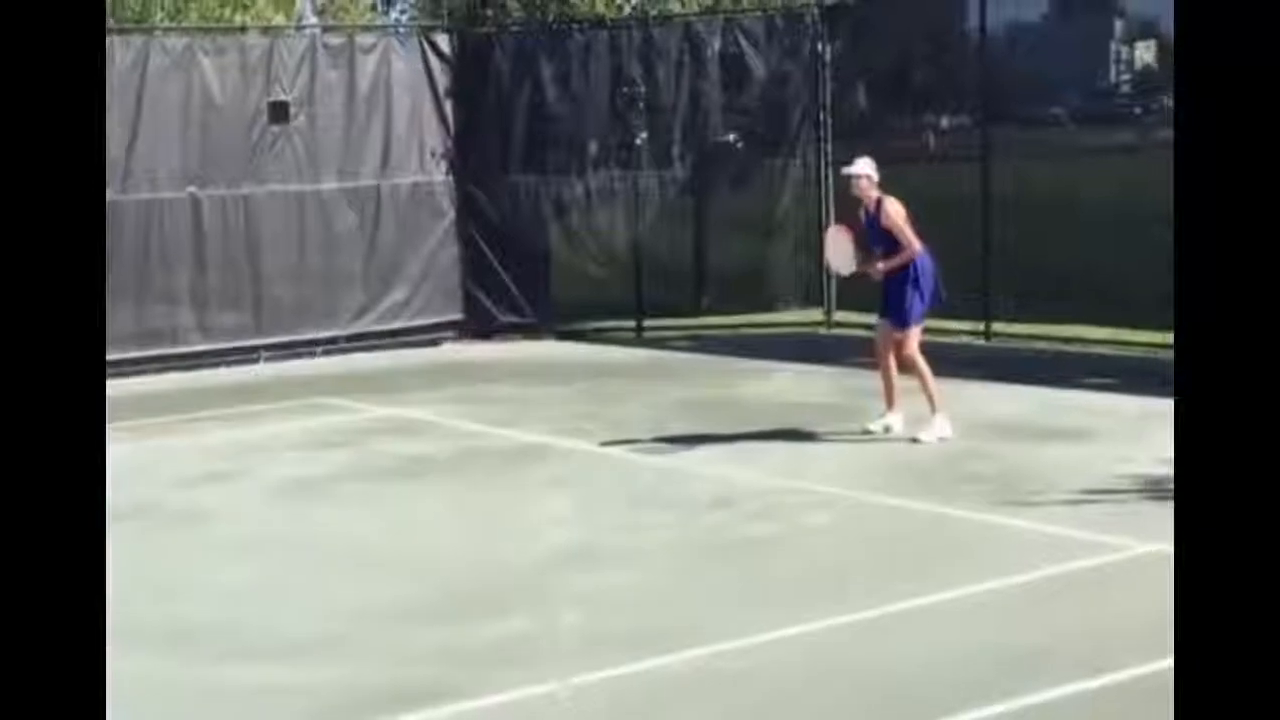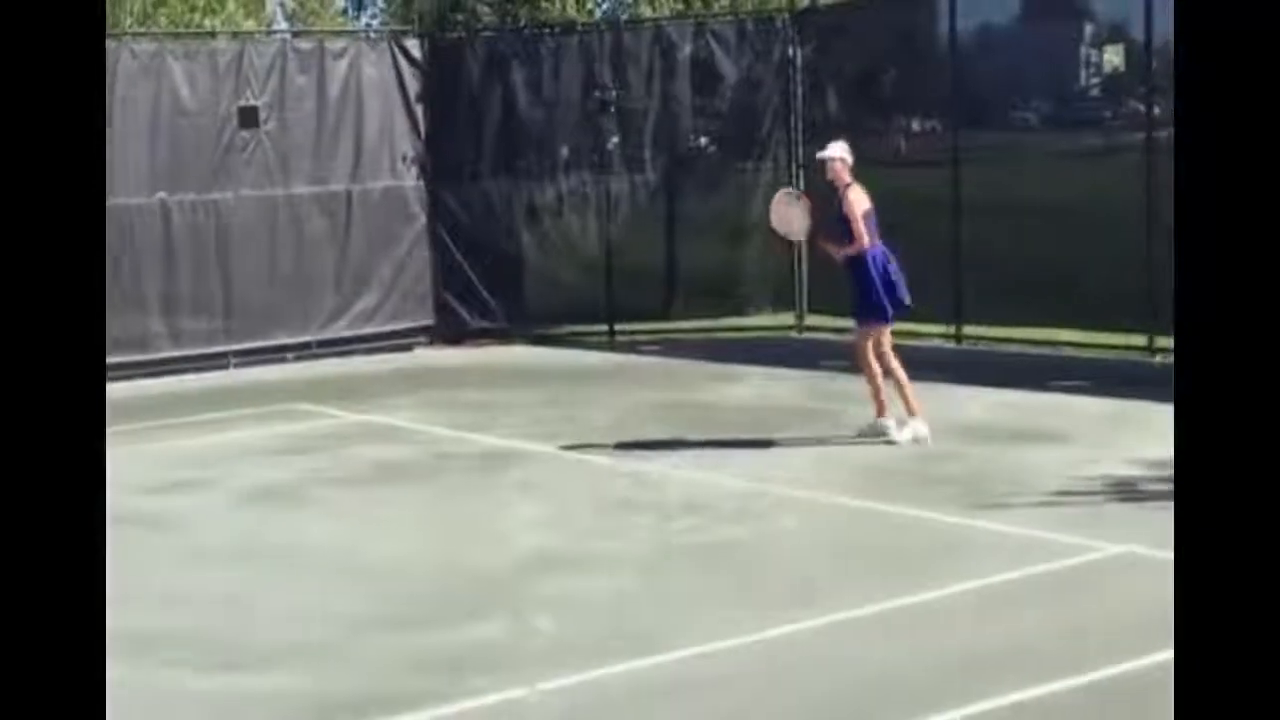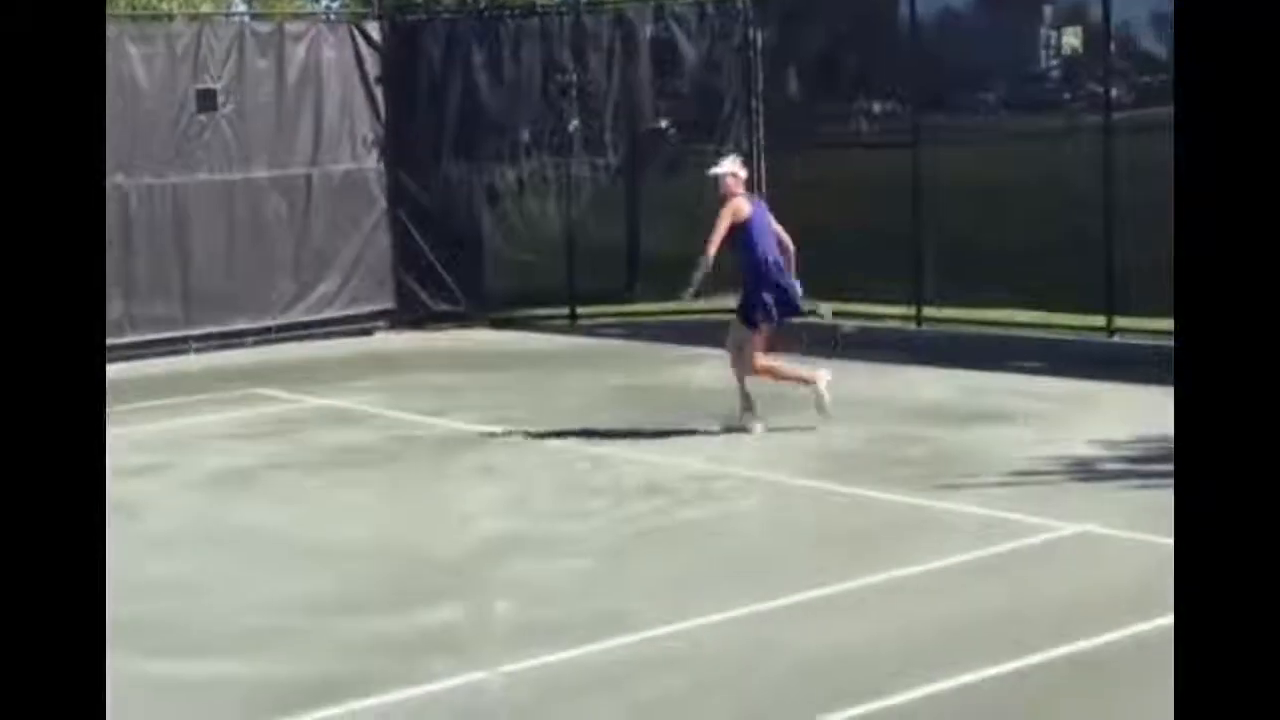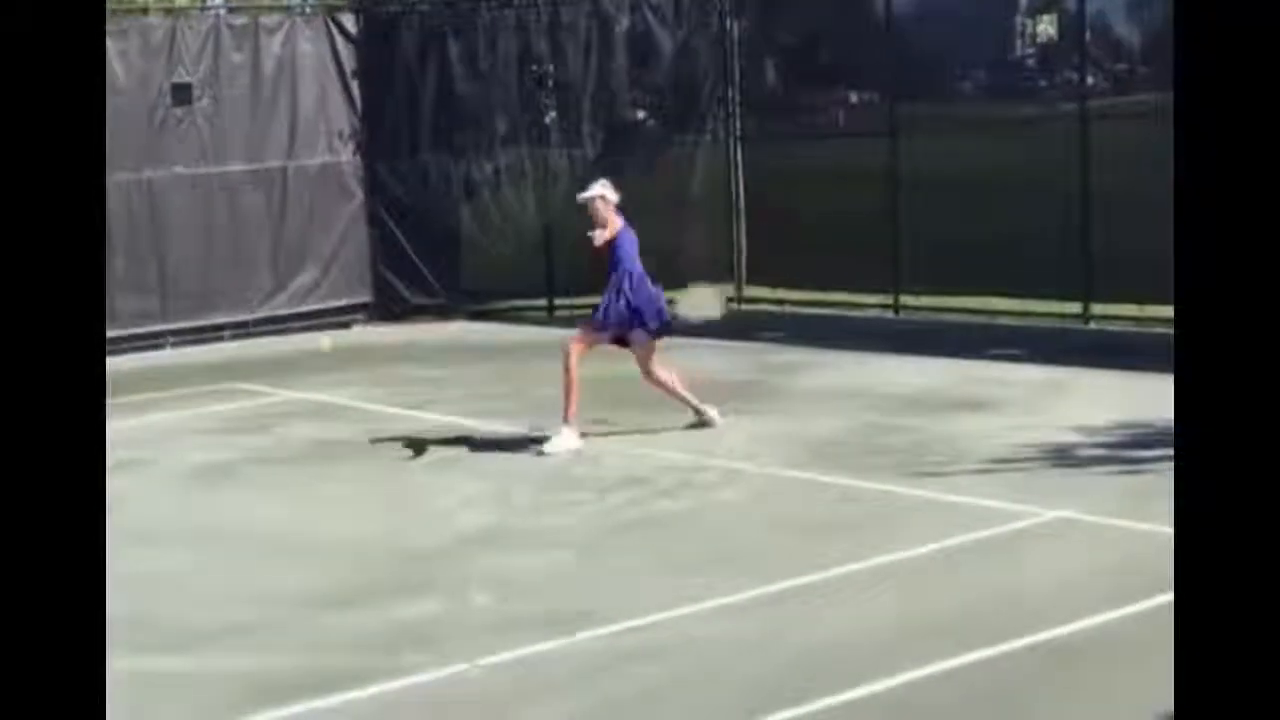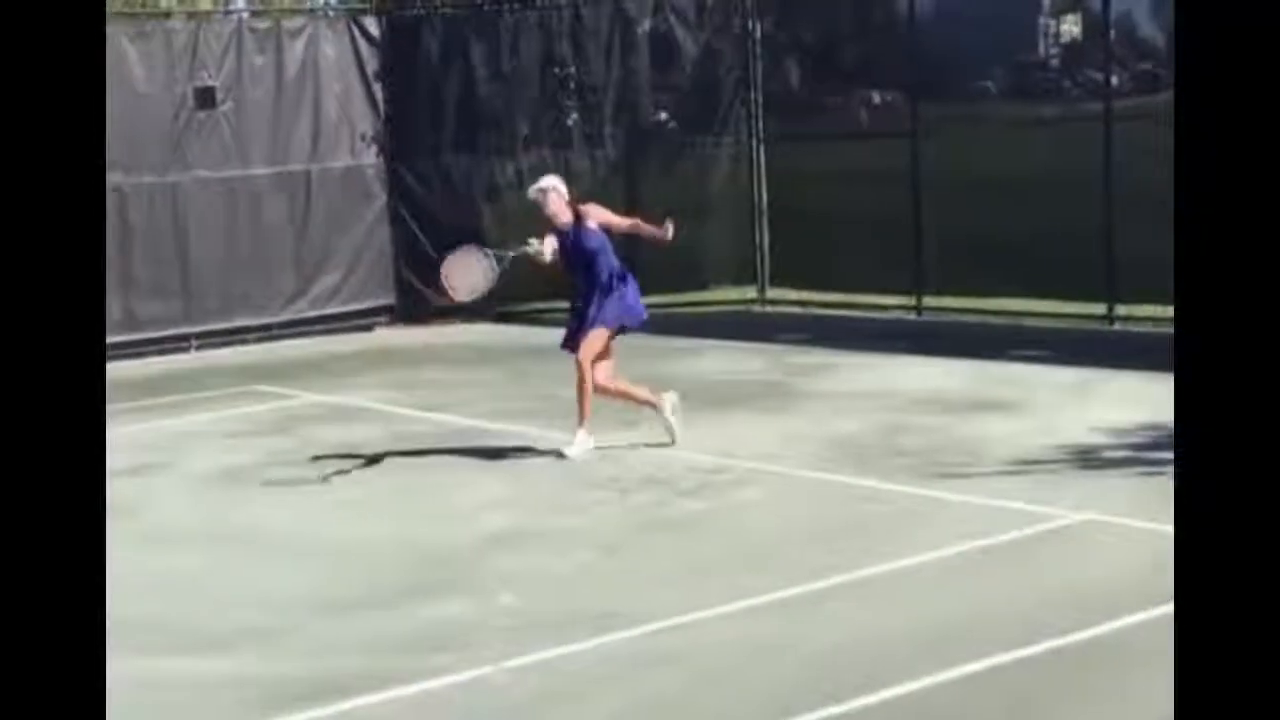
dt=0.5s
person 1, frame 1
left shoulder: (888, 208)
right shoulder: (864, 211)
left elbow: (915, 249)
left wrist: (884, 266)
right wrist: (874, 266)
left hip: (914, 278)
right hip: (895, 280)
left knee: (909, 351)
right knee: (882, 345)
left ankle: (939, 419)
right ankle: (892, 414)
person 1, frame 2
left shoulder: (851, 195)
right shoulder: (848, 193)
left elbow: (864, 243)
left wrist: (837, 251)
right wrist: (834, 246)
left hip: (873, 277)
right hip: (867, 277)
left knee: (882, 353)
right knee: (863, 349)
left ankle: (915, 421)
right ankle: (883, 417)
person 1, frame 3
left shoulder: (733, 206)
right shoulder: (758, 204)
left elbow: (710, 252)
right elbow: (788, 244)
left wrist: (694, 285)
right wrist: (791, 279)
left hip: (764, 283)
right hip: (767, 282)
left knee: (753, 363)
right knee: (734, 344)
left ankle: (814, 378)
right ankle: (748, 413)
person 1, frame 4
left shoulder: (608, 217)
right shoulder: (624, 233)
left elbow: (609, 228)
left wrist: (602, 234)
left hip: (624, 293)
right hip: (642, 301)
left knee: (571, 350)
right knee: (650, 368)
left ankle: (568, 431)
right ankle: (702, 410)
person 1, frame 5
left shoulder: (587, 213)
right shoulder: (553, 238)
left elbow: (629, 224)
right elbow: (545, 257)
left wrist: (659, 233)
right wrist: (536, 250)
left hip: (615, 294)
right hip: (590, 302)
left knee: (583, 357)
right knee: (599, 381)
left ankle: (583, 433)
right ankle: (660, 402)
